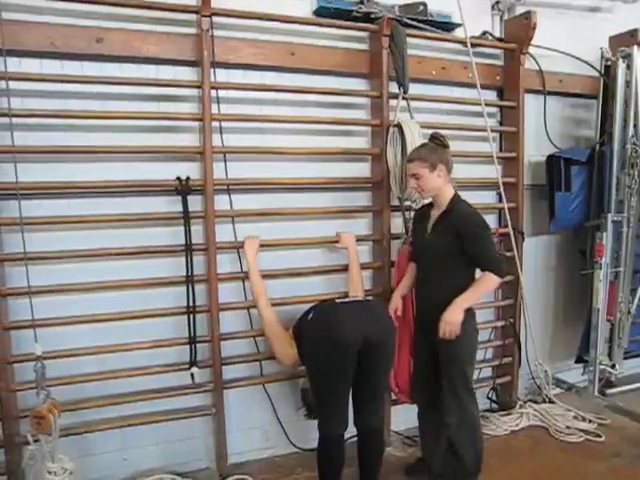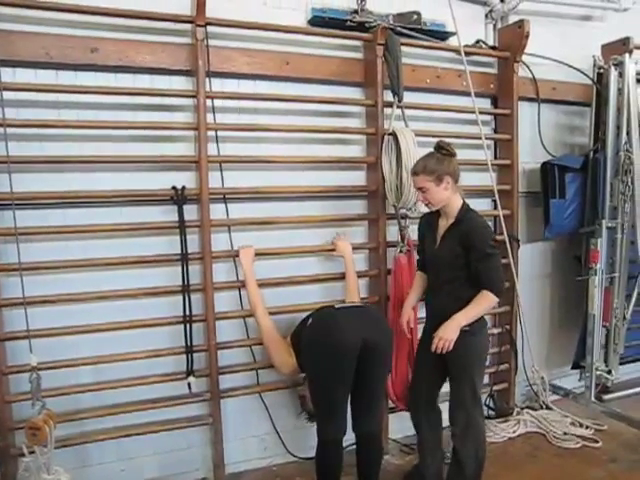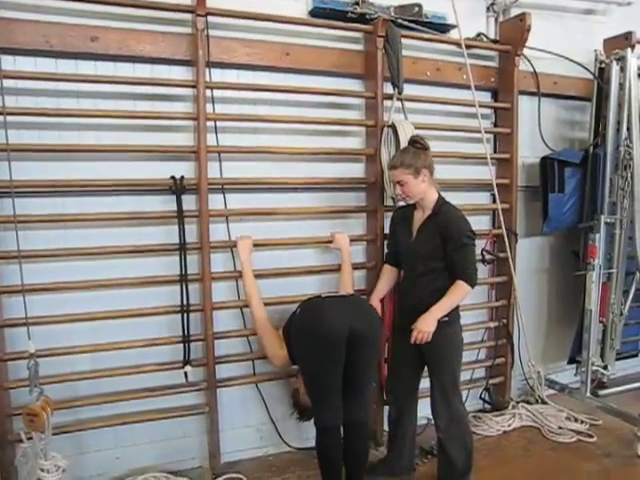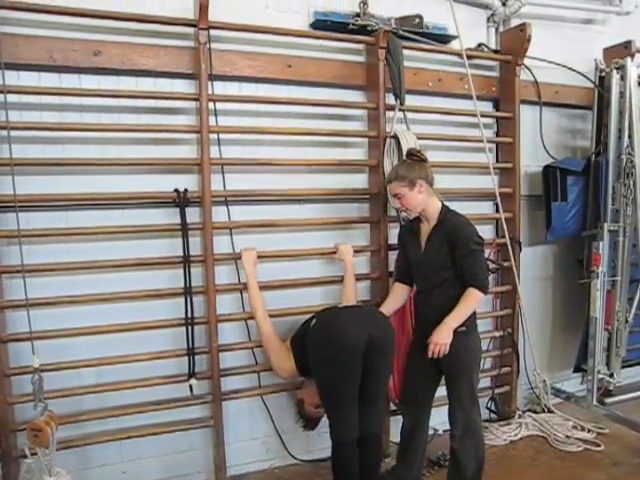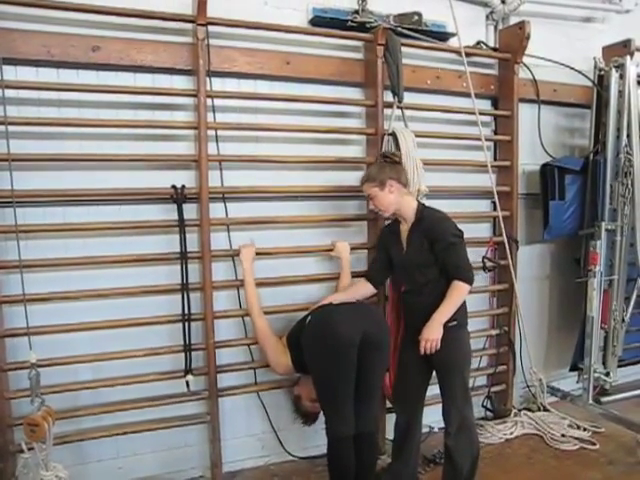
dt=0.7s
person 1, frame 1
left shoulder: (466, 217)
right shoulder: (422, 215)
left elbow: (495, 271)
left wrist: (458, 306)
right wrist: (400, 292)
left hip: (455, 323)
right hip: (426, 320)
left knee: (458, 398)
right knee: (425, 393)
person 1, frame 2
left shoulder: (475, 229)
right shoulder: (427, 223)
left elbow: (493, 291)
left wrist: (455, 324)
right wrist: (410, 303)
left hip: (466, 334)
right hip: (434, 328)
left knee: (465, 410)
right knee: (419, 398)
person 1, frame 3
left shoulder: (452, 220)
right shoulder: (400, 217)
left elbow: (466, 279)
left wrist: (433, 315)
right wrist: (376, 296)
left hip: (441, 324)
right hip: (405, 320)
left knee: (445, 402)
right knee: (399, 393)
person 1, frame 4
left shoulder: (459, 228)
right shoulder: (407, 232)
left elbow: (478, 286)
left wrist: (448, 327)
right wrist: (380, 314)
left hip: (458, 334)
right hip: (423, 332)
left knee: (463, 413)
right knee: (412, 405)
person 1, frame 5
left shoulder: (436, 224)
right shoulder: (389, 234)
left elbow: (463, 279)
right elbow: (373, 281)
left wrist: (436, 323)
right wrist: (335, 298)
left hip: (447, 330)
right hip: (412, 330)
left knee: (456, 410)
right knee: (405, 404)
person 2, frame 1
left shoulder: (291, 352)
left elbow: (263, 303)
right elbow: (357, 296)
left wrist: (251, 257)
right wrist: (351, 248)
left hip: (331, 331)
right hip: (378, 318)
left knee: (332, 427)
right knee: (371, 422)
person 2, frame 2
left shoulder: (289, 361)
left elbow: (260, 312)
right elbow: (354, 301)
left wrist: (247, 267)
right wrist: (348, 256)
left hip: (330, 335)
right hip: (376, 324)
left knee: (331, 433)
right knee: (370, 427)
person 2, frame 3
left shoulder: (281, 354)
left elbow: (256, 304)
right elbow: (347, 294)
left wrist: (245, 257)
left hip: (318, 324)
right hip: (363, 313)
left knee: (328, 422)
right knee: (357, 417)
person 2, frame 4
left shoulder: (288, 366)
left elbow: (261, 316)
right elbow: (349, 304)
left wrist: (250, 270)
right wrist: (348, 261)
left hip: (335, 335)
right hip: (377, 323)
left knee: (344, 434)
right knee: (371, 429)
person 2, frame 5
left shoulder: (285, 361)
left elbow: (257, 314)
right elbow: (343, 298)
left wrist: (247, 266)
right wrist: (344, 258)
left hip: (330, 331)
right hip: (372, 319)
left knee: (340, 429)
right knee: (366, 426)
